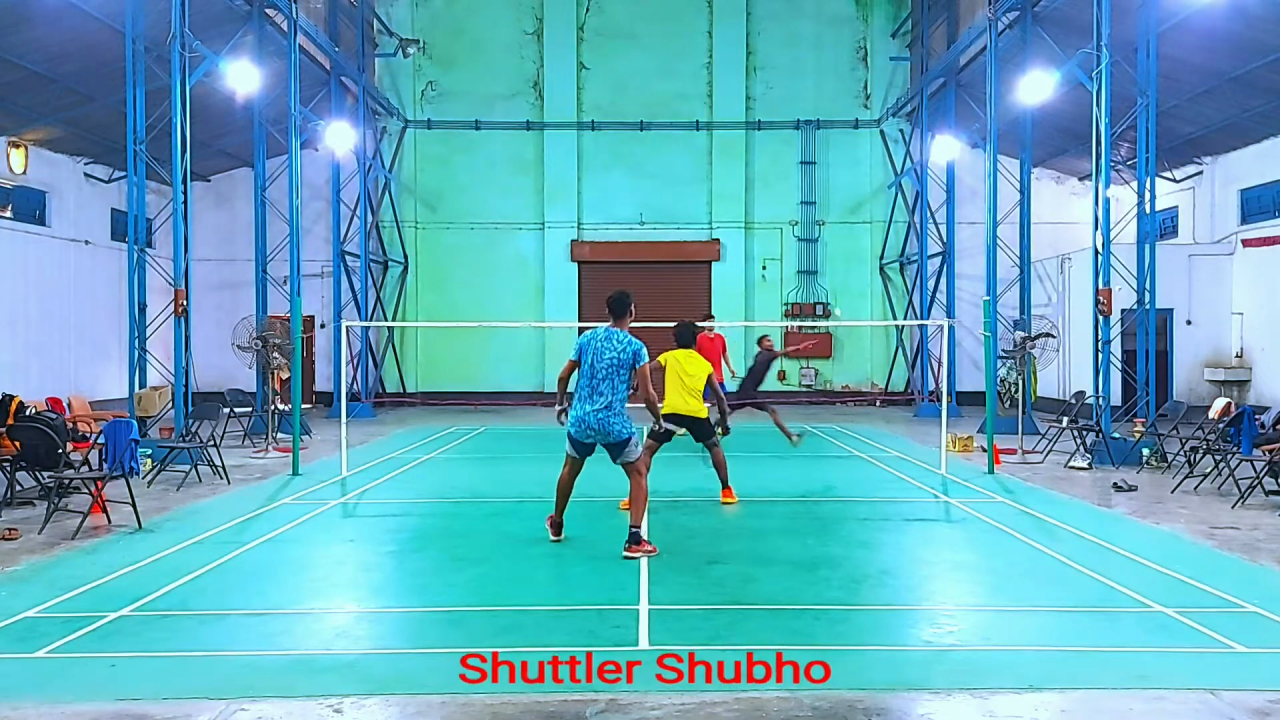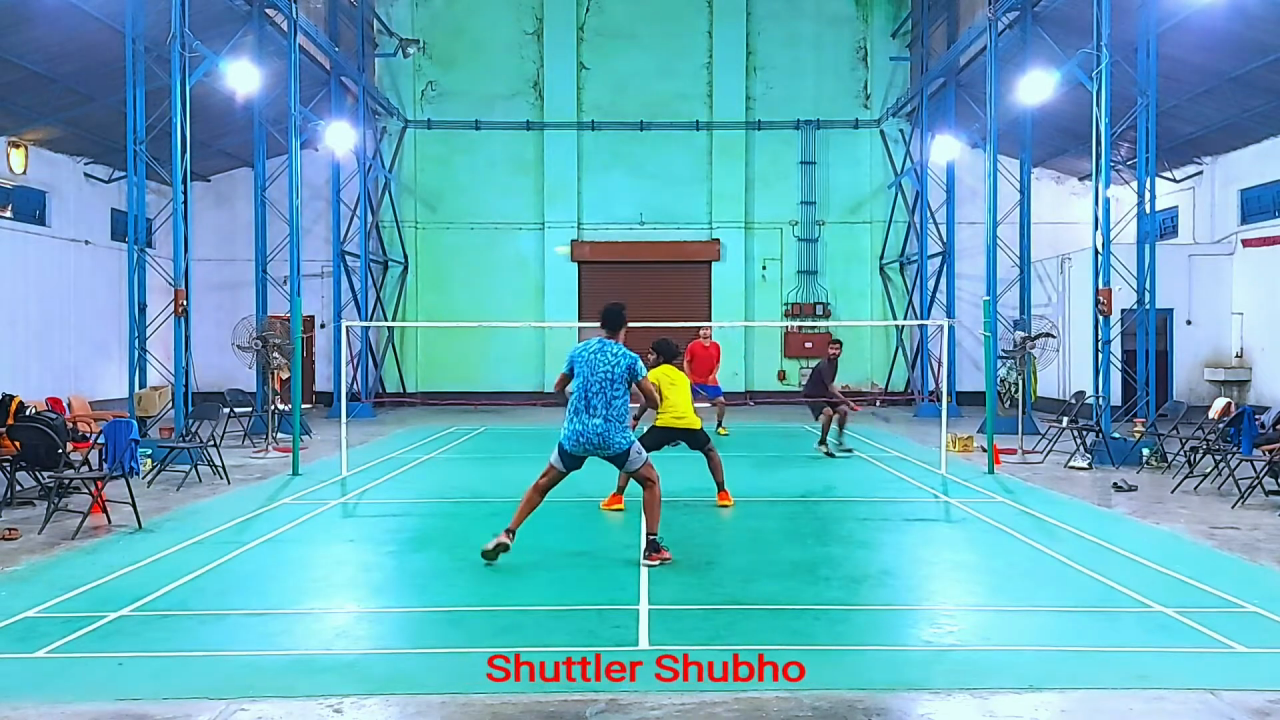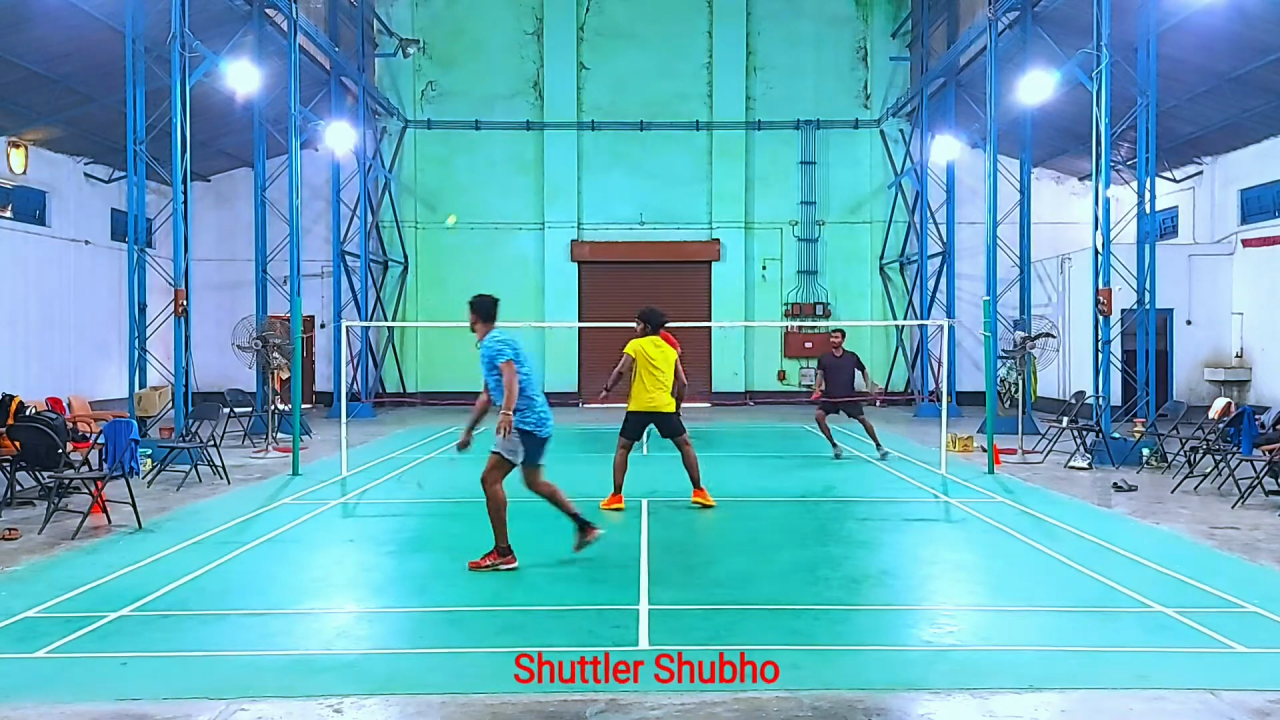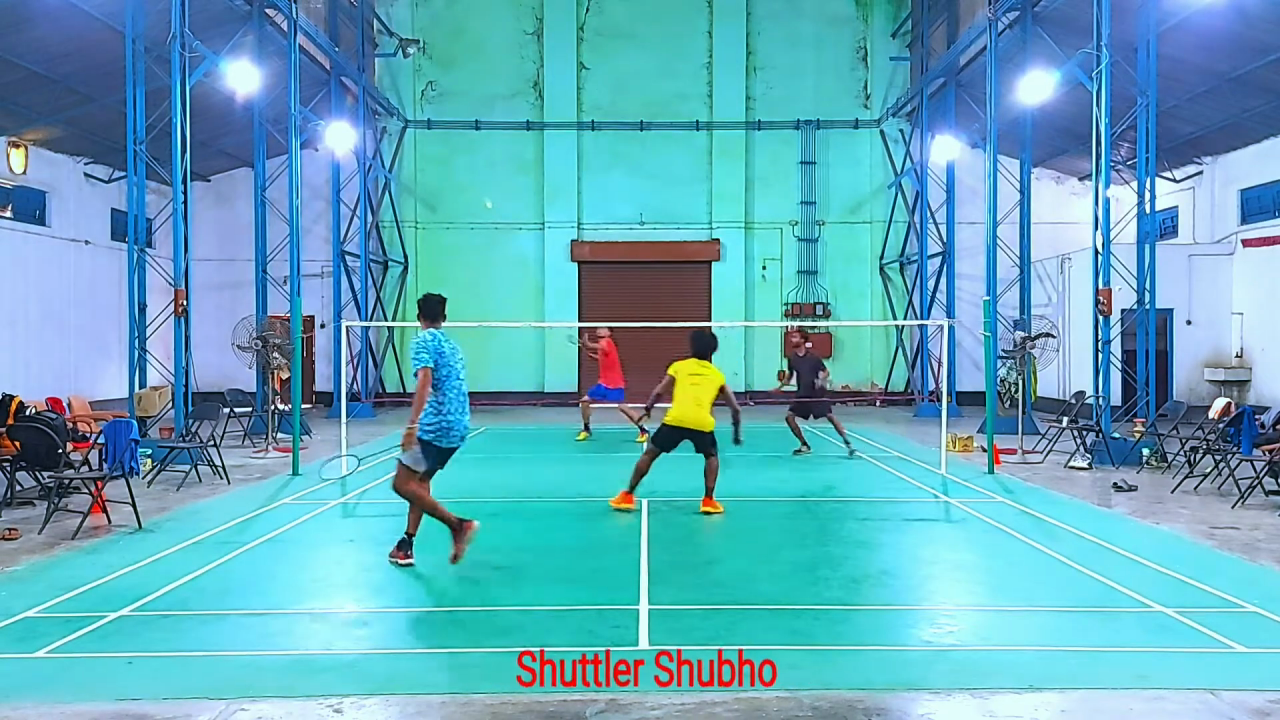
dt=0.4s
person 1, frame 1
left shoulder: (587, 338)
right shoulder: (635, 347)
left elbow: (564, 376)
right elbow: (647, 394)
left wrist: (561, 406)
right wrist: (657, 418)
left hip: (580, 420)
right hip: (614, 423)
left knee: (570, 470)
right knee: (638, 475)
left ankle: (556, 524)
right ankle: (634, 539)
person 1, frame 2
left shoulder: (581, 350)
right shoulder: (630, 359)
left elbow: (560, 386)
right elbow: (653, 401)
left hip: (576, 436)
right hip: (615, 437)
left knee: (541, 485)
right knee: (651, 481)
left ankle: (507, 536)
right ankle: (652, 547)
person 1, frame 3
left shoulder: (495, 342)
right shoulder: (488, 345)
left elbow: (511, 378)
right elbow: (487, 395)
left wrist: (506, 413)
right wrist: (468, 430)
left hip: (524, 423)
right hip: (535, 421)
left knee: (490, 480)
right knee: (535, 482)
left ankle: (503, 552)
right ankle: (584, 526)
person 1, frame 4
left shoulder: (424, 342)
right shoulder: (452, 346)
left elbow: (424, 384)
left wrist: (412, 426)
left hip: (435, 426)
right hip: (458, 428)
left knee: (405, 485)
right knee: (419, 483)
left ankle: (460, 525)
right ankle: (407, 544)
person 2, frame 1
left shoulder: (669, 357)
right shoulder: (706, 364)
right elbow: (720, 397)
right wrist: (724, 423)
left hip: (672, 412)
right hip: (698, 413)
left knee: (648, 449)
right knee: (714, 447)
right ankle: (726, 491)
person 2, frame 2
left shoulder: (654, 374)
right shoulder: (682, 376)
left elbow: (648, 399)
left wrist: (636, 418)
left hip: (666, 424)
right hip: (691, 424)
right knee: (711, 452)
left ankle: (617, 497)
right ankle: (722, 494)
person 2, frame 3
left shoulder: (635, 345)
right shoulder: (671, 351)
left elbow: (621, 370)
right elbow: (682, 383)
left wrist: (607, 389)
right wrist: (677, 408)
left hip: (639, 408)
right hip: (665, 408)
left knee: (623, 448)
right knee: (685, 446)
left ankle: (617, 497)
right ankle: (698, 491)
person 2, frame 4
left shoulder: (679, 366)
right shoulder: (718, 376)
left elbow: (658, 391)
right elbow: (736, 408)
left wrist: (646, 411)
right wrist: (736, 432)
left hip: (675, 422)
right hip: (702, 425)
left knee: (649, 455)
right knee: (711, 456)
left ankle: (628, 495)
right ankle: (708, 500)
